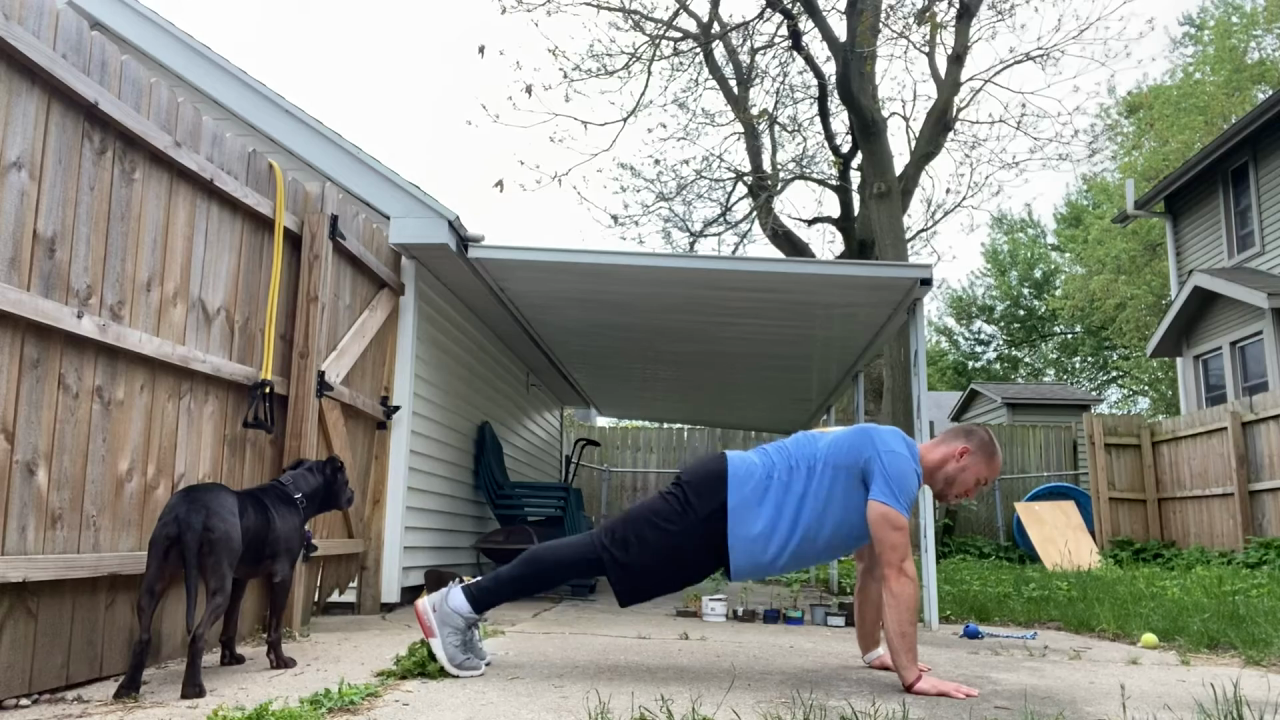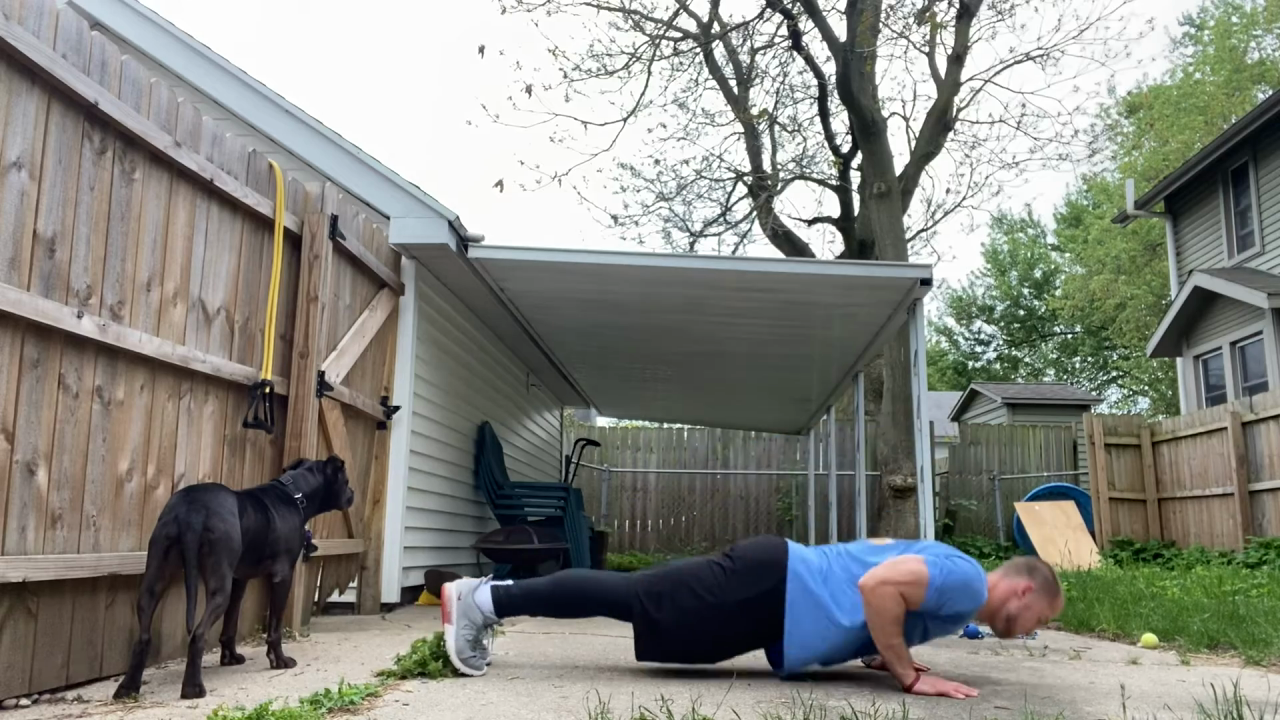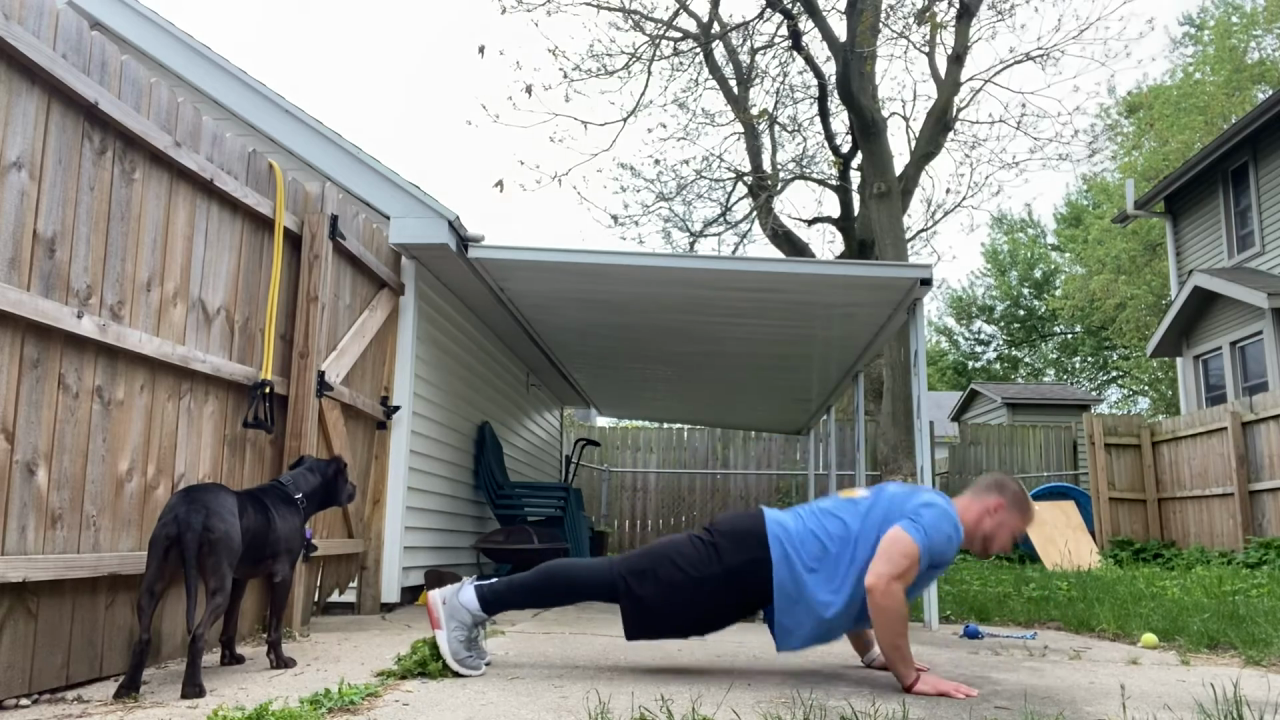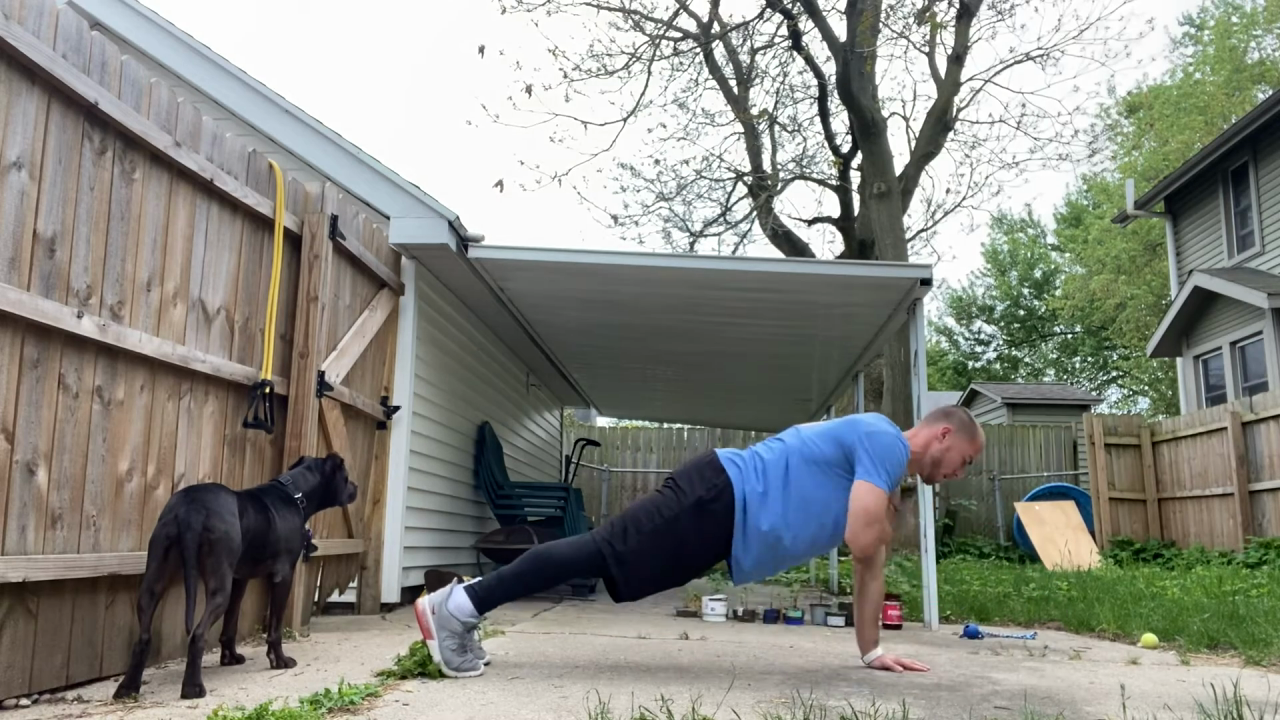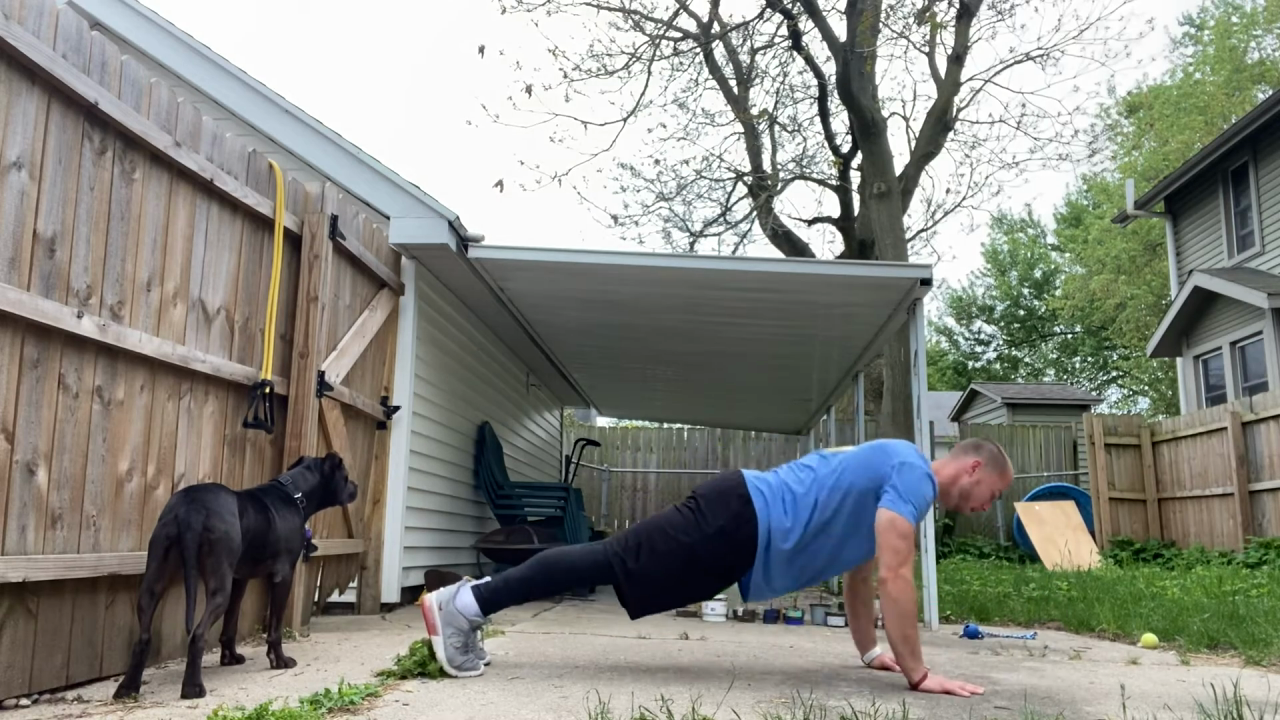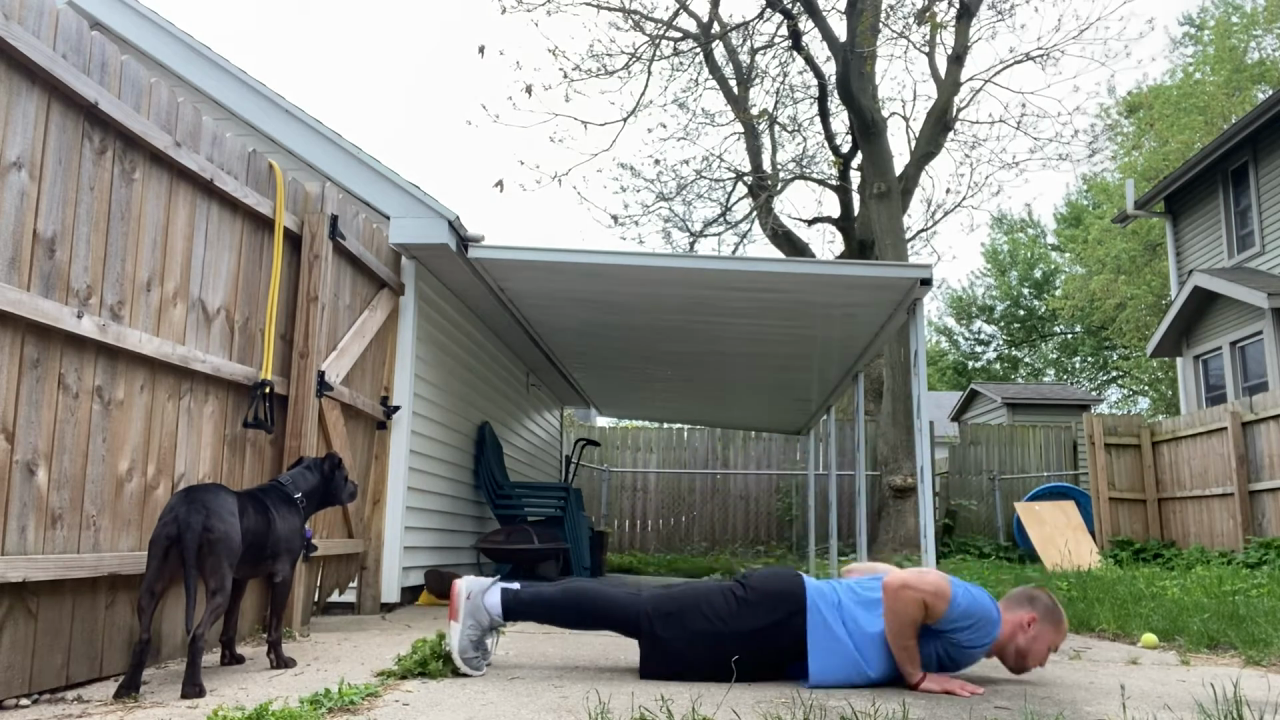
dt=0.5s
person 1, frame 1
left shoulder: (886, 461)
right shoulder: (897, 458)
left elbow: (870, 567)
right elbow: (897, 573)
left wrist: (872, 650)
right wrist: (912, 675)
left hip: (728, 510)
right hip: (721, 505)
left knee: (597, 553)
right knee: (601, 553)
left ankle: (466, 600)
right ankle: (458, 604)
person 1, frame 2
left shoulder: (951, 573)
right shoulder: (966, 586)
right elbow: (877, 585)
left wrist: (873, 649)
right wrist: (908, 672)
left hip: (783, 583)
right hip: (774, 591)
left knee: (631, 592)
right knee: (630, 596)
left ankle: (490, 595)
right ankle: (481, 598)
person 1, frame 3
left shoulder: (916, 504)
right shoulder: (941, 524)
left elbow: (847, 569)
right elbow: (880, 585)
left wrist: (871, 652)
right wrist: (909, 674)
left hip: (764, 547)
right hip: (757, 560)
left knee: (613, 576)
right knee: (616, 579)
left ankle: (477, 596)
right ankle: (469, 601)
person 1, frame 4
left shoulder: (879, 463)
right shoulder: (883, 440)
left elbow: (868, 562)
right elbow: (865, 543)
left wrist: (871, 650)
right wrist: (897, 520)
left hip: (724, 510)
right hip: (716, 498)
left knee: (597, 554)
right knee: (601, 554)
left ankle: (462, 604)
right ankle: (455, 605)
person 1, frame 5
left shoulder: (896, 475)
right shoulder: (914, 474)
left elbow: (862, 571)
right elbow: (896, 577)
left wrist: (870, 650)
right wrist: (917, 672)
left hip: (744, 523)
right hip: (738, 521)
left knee: (605, 562)
right knee: (610, 562)
left ankle: (470, 601)
right ankle: (464, 603)
person 1, frame 6
left shoulder: (960, 607)
right shoulder: (981, 616)
left elbow: (858, 570)
right elbow: (899, 586)
left wrist: (887, 658)
right wrist: (914, 672)
left hip: (794, 613)
right hip: (787, 621)
left knee: (638, 608)
right knee: (638, 615)
left ankle: (496, 594)
right ankle: (491, 597)
